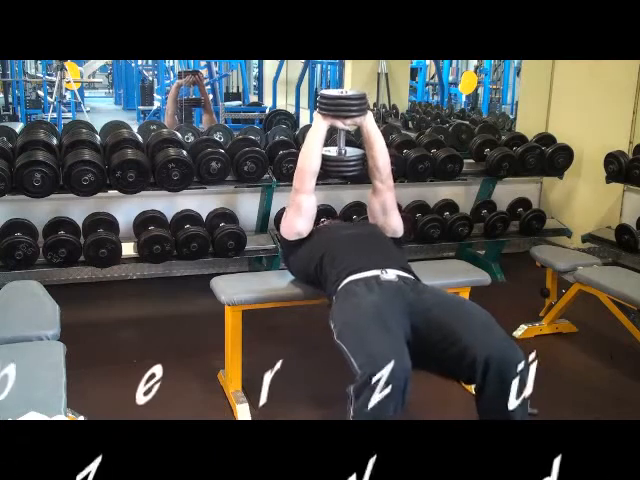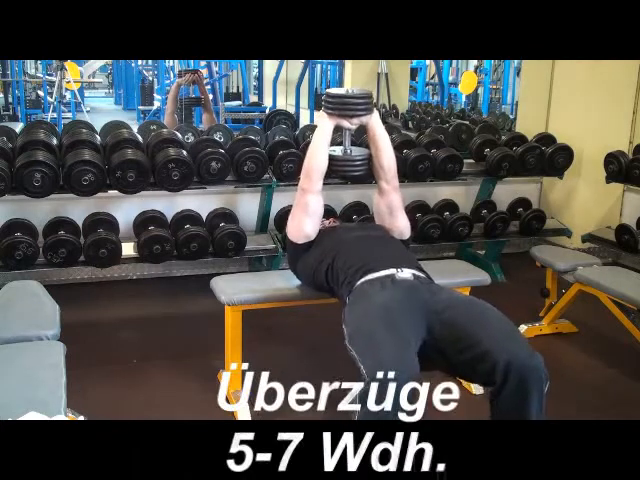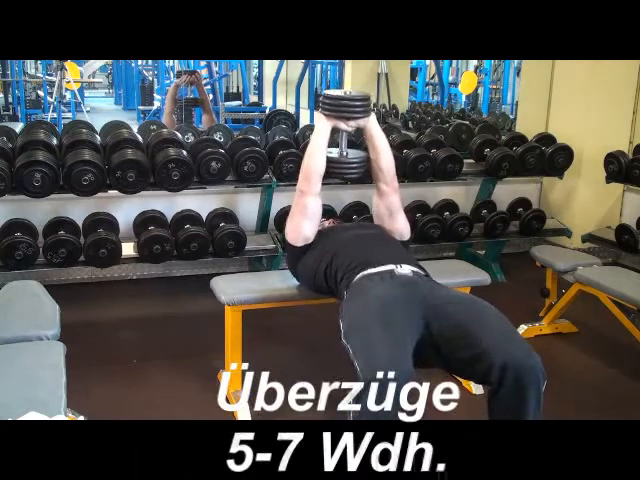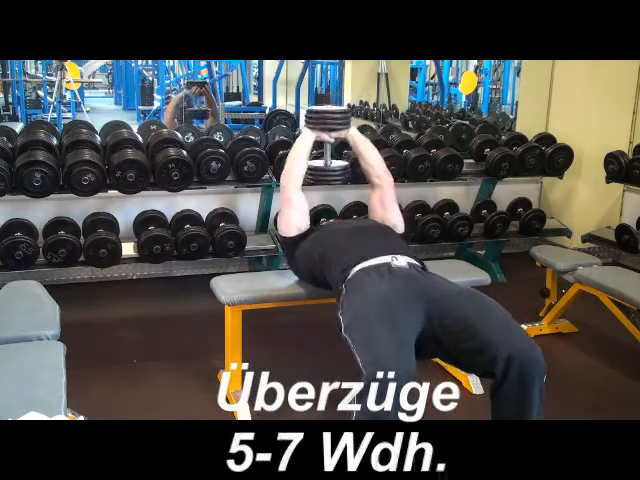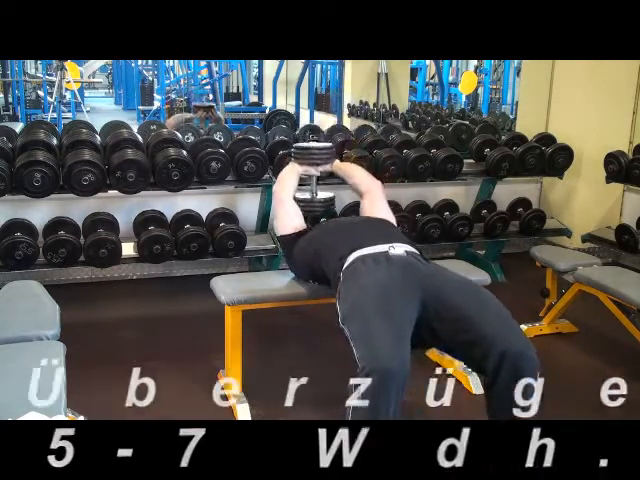
dt=1s
person 1, frame 1
left shoulder: (377, 233)
right shoulder: (302, 242)
left elbow: (382, 184)
right elbow: (303, 189)
left wrist: (367, 122)
right wrist: (320, 125)
left hip: (414, 290)
right hip: (360, 292)
left knee: (504, 363)
right knee: (385, 373)
person 1, frame 2
left shoulder: (384, 233)
right shoulder: (307, 246)
left elbow: (387, 184)
right elbow: (310, 189)
left wrist: (372, 121)
right wrist: (326, 124)
left hip: (429, 291)
right hip: (372, 293)
left knee: (524, 367)
right knee: (392, 377)
person 1, frame 3
left shoulder: (383, 234)
right shoulder: (306, 247)
left elbow: (387, 187)
right elbow: (309, 190)
left wrist: (370, 124)
right wrist: (324, 126)
left hip: (428, 288)
left knee: (521, 366)
right knee: (386, 376)
person 1, frame 4
left shoulder: (382, 227)
right shoulder: (306, 246)
left elbow: (382, 181)
right elbow: (290, 187)
left wrist: (350, 133)
right wrist: (309, 135)
left hip: (425, 281)
left knee: (523, 359)
right knee: (387, 374)
person 1, frame 5
left shoulder: (372, 222)
right shoulder: (304, 245)
left elbow: (372, 187)
right elbow: (282, 195)
left wrist: (334, 165)
right wrist: (297, 167)
left hip: (422, 268)
left knee: (516, 356)
right knee: (384, 368)
